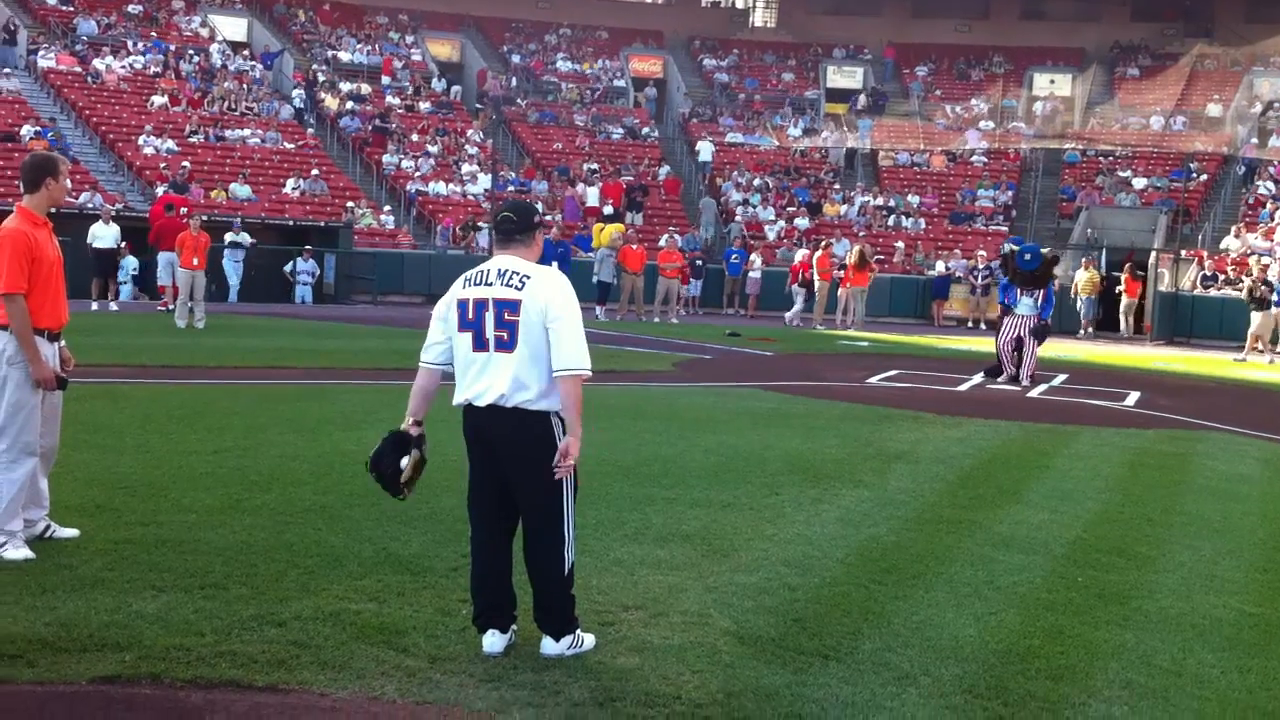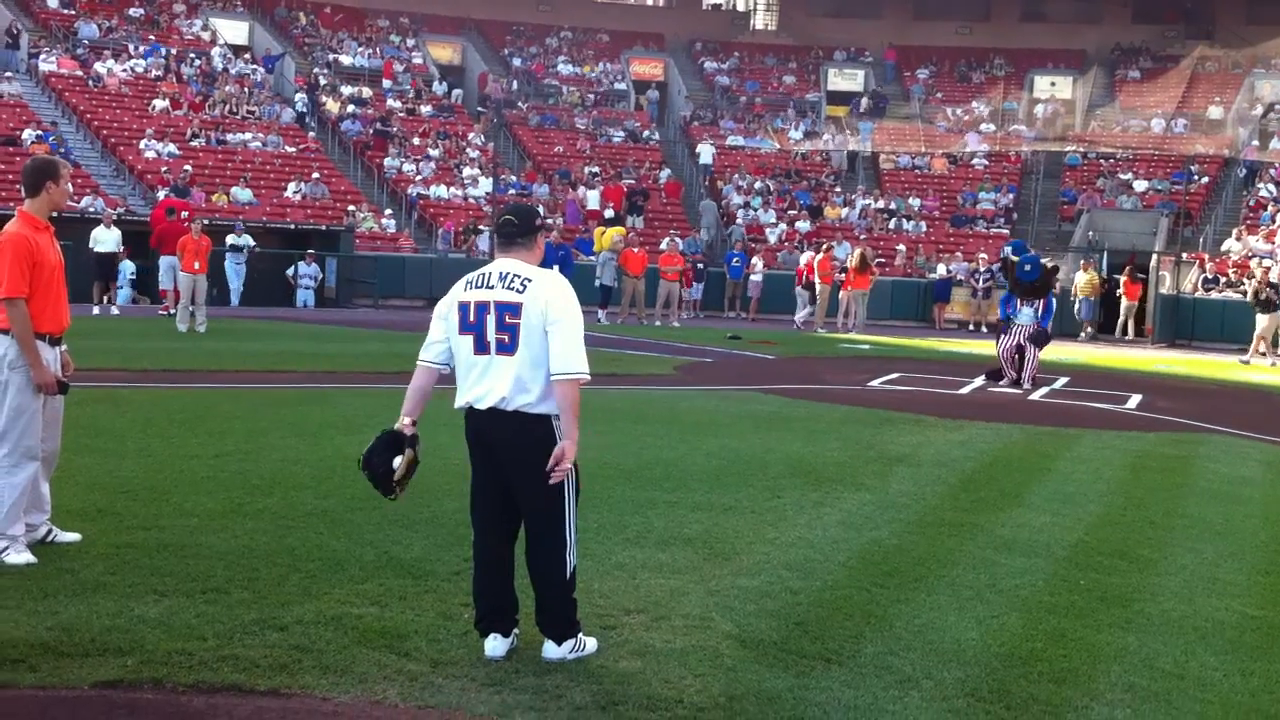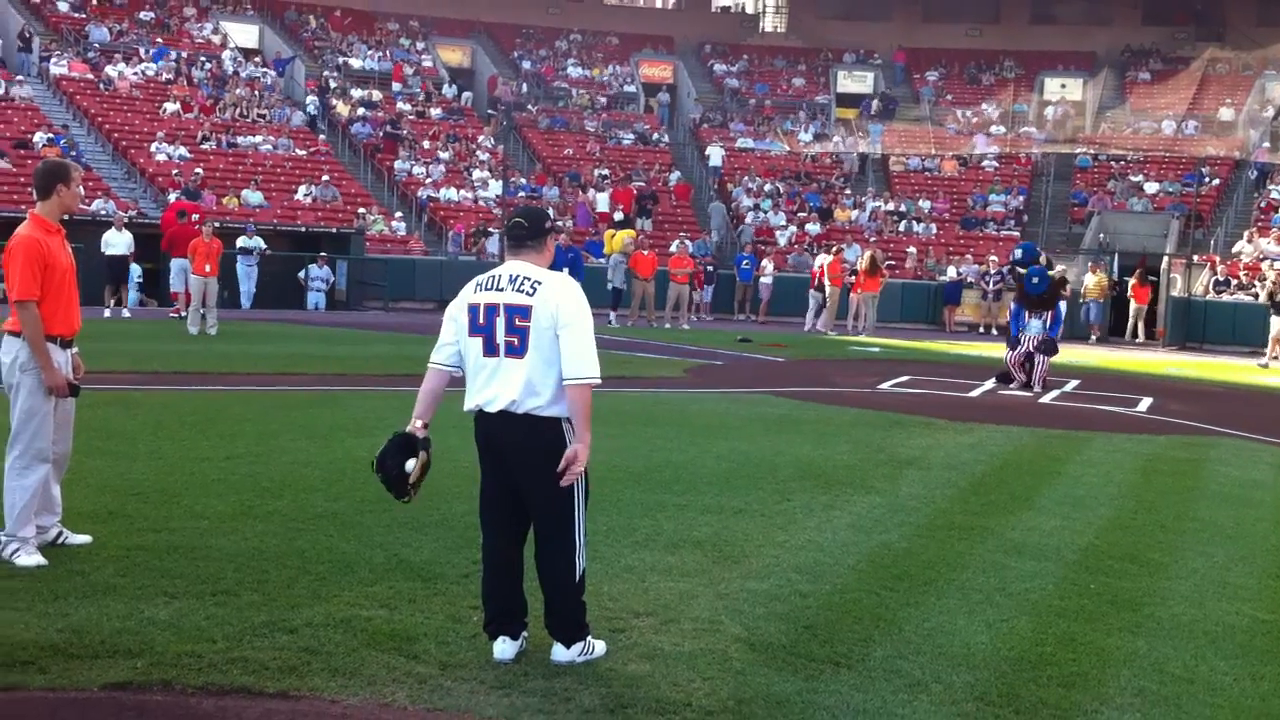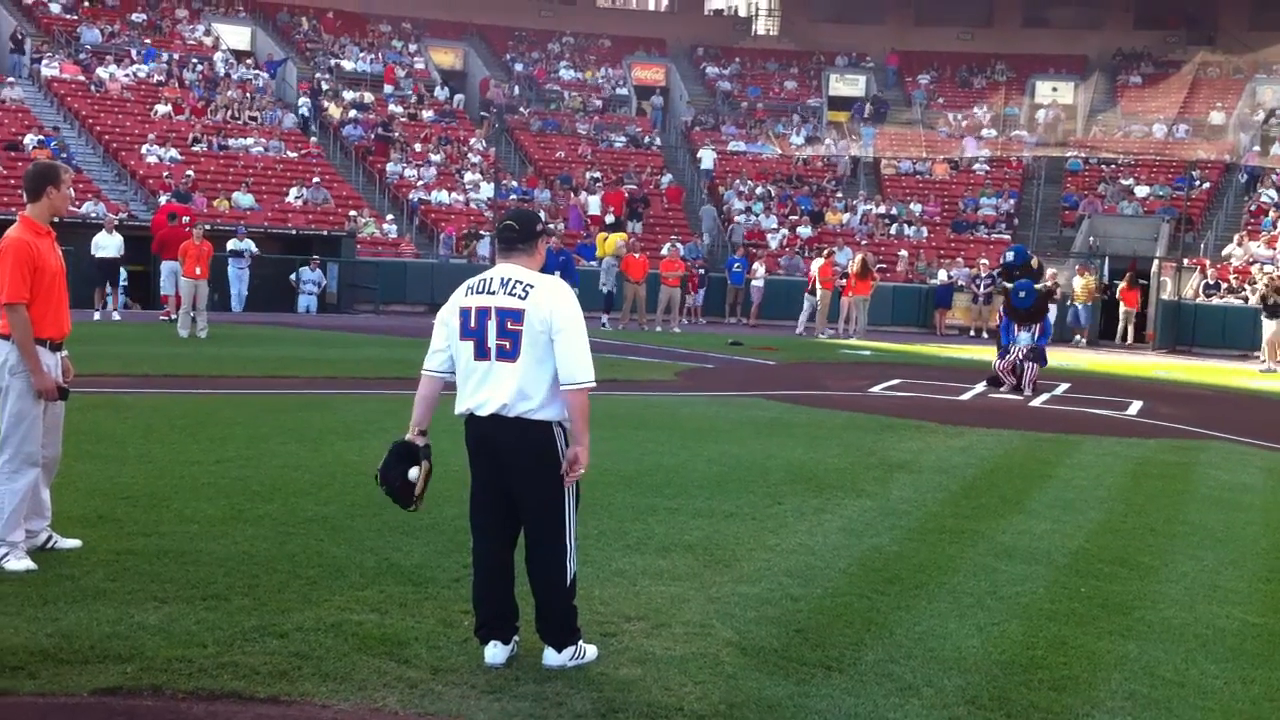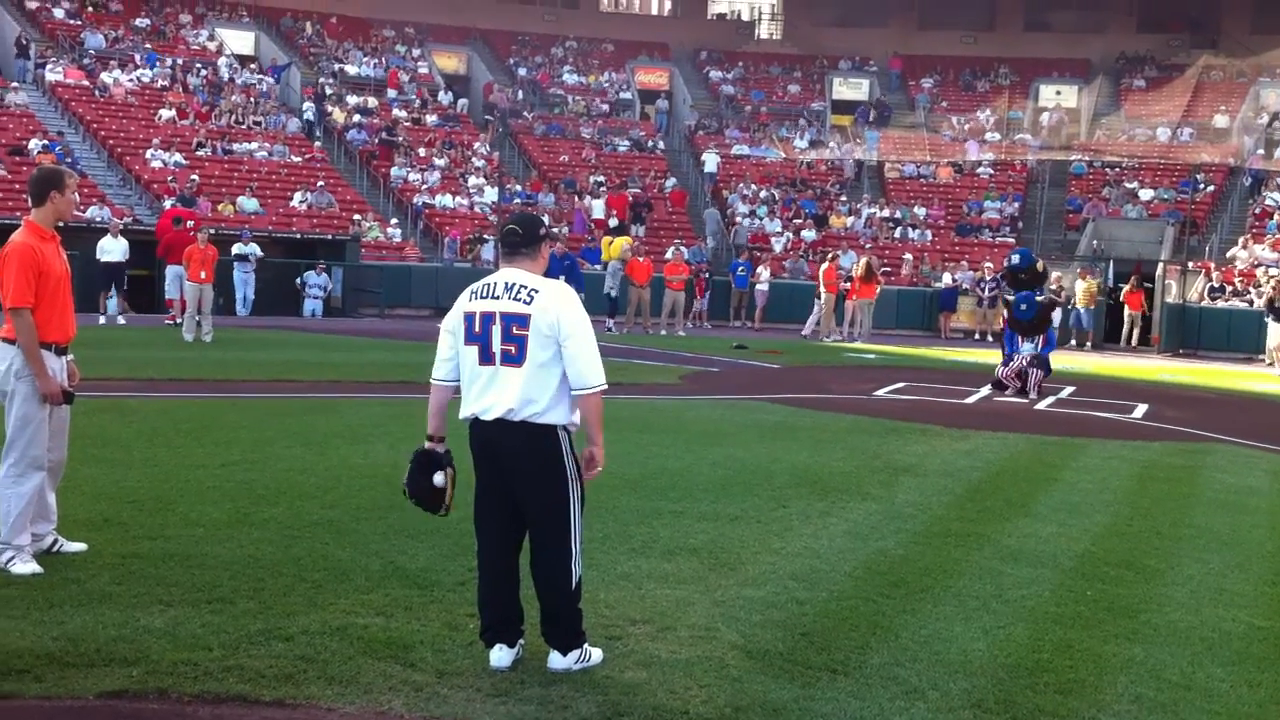
dt=0.1s
person 1, frame 1
left shoulder: (463, 285)
right shoulder: (549, 282)
left elbow: (433, 360)
right elbow: (569, 366)
left wrist: (414, 418)
right wrist: (573, 432)
left hip: (477, 419)
right hip: (532, 422)
left knee: (488, 526)
right knee: (548, 529)
left ankle: (493, 627)
right ankle: (558, 633)
person 1, frame 2
left shoulder: (463, 288)
right shoulder: (550, 286)
left elbow: (431, 360)
right elbow: (567, 370)
left wrist: (408, 418)
right wrist: (570, 436)
left hip: (478, 422)
right hip: (532, 425)
left knee: (489, 530)
right knee: (549, 533)
left ankle: (495, 632)
right ankle: (559, 636)
person 1, frame 3
left shoulder: (473, 290)
right shoulder: (560, 289)
left elbow: (442, 363)
right elbow: (578, 374)
left wrist: (420, 421)
right wrist: (582, 439)
left hip: (488, 425)
right hip: (542, 428)
left knee: (498, 532)
right knee: (558, 536)
left ankle: (504, 634)
right ankle: (568, 639)
person 1, frame 4
left shoulder: (465, 293)
right shoulder: (552, 292)
left elbow: (435, 370)
right elbow: (575, 378)
left wrist: (418, 427)
right wrist: (580, 441)
left hip: (480, 428)
right hip: (535, 431)
left knee: (490, 536)
right knee: (550, 540)
left ankle: (495, 638)
right ankle: (560, 644)
person 1, frame 5
left shoulder: (469, 297)
right shoulder: (557, 296)
left elbow: (444, 377)
right elbow: (586, 381)
left wrist: (435, 435)
right wrist: (595, 441)
left hip: (484, 433)
right hip: (540, 435)
left knee: (495, 540)
right knee: (555, 543)
left ankle: (500, 641)
right ankle: (566, 646)
person 2, frame 1
left shoulder: (44, 229)
left wrist: (58, 344)
right wrist: (35, 360)
left hip: (45, 344)
left knee: (44, 442)
left ankle: (34, 519)
person 2, frame 2
left shoulder: (46, 232)
left wrist: (59, 350)
right wrist: (36, 363)
left hip: (47, 347)
left knee: (45, 446)
left ankle: (36, 523)
person 2, frame 3
left shoulder: (58, 236)
left wrist: (70, 353)
right wrist: (47, 366)
left hip: (58, 350)
right hip: (33, 354)
left knee: (56, 449)
left ankle: (46, 525)
person 2, frame 4
left shoulder: (48, 238)
left wrist: (60, 355)
right wrist: (37, 369)
left hip: (48, 353)
left knee: (46, 452)
left ankle: (36, 530)
person 2, frame 5
left shoulder: (53, 243)
left wrist: (65, 359)
right wrist: (42, 374)
left hip: (53, 357)
left knee: (52, 457)
left ankle: (42, 533)
